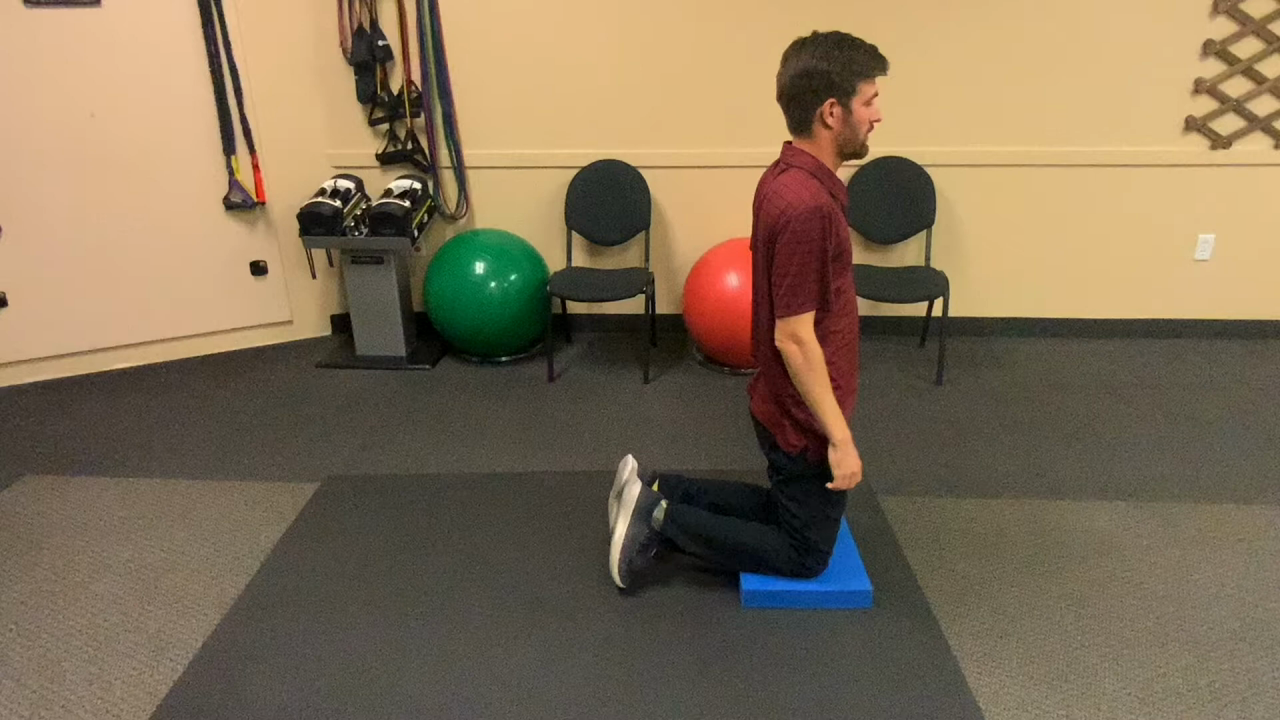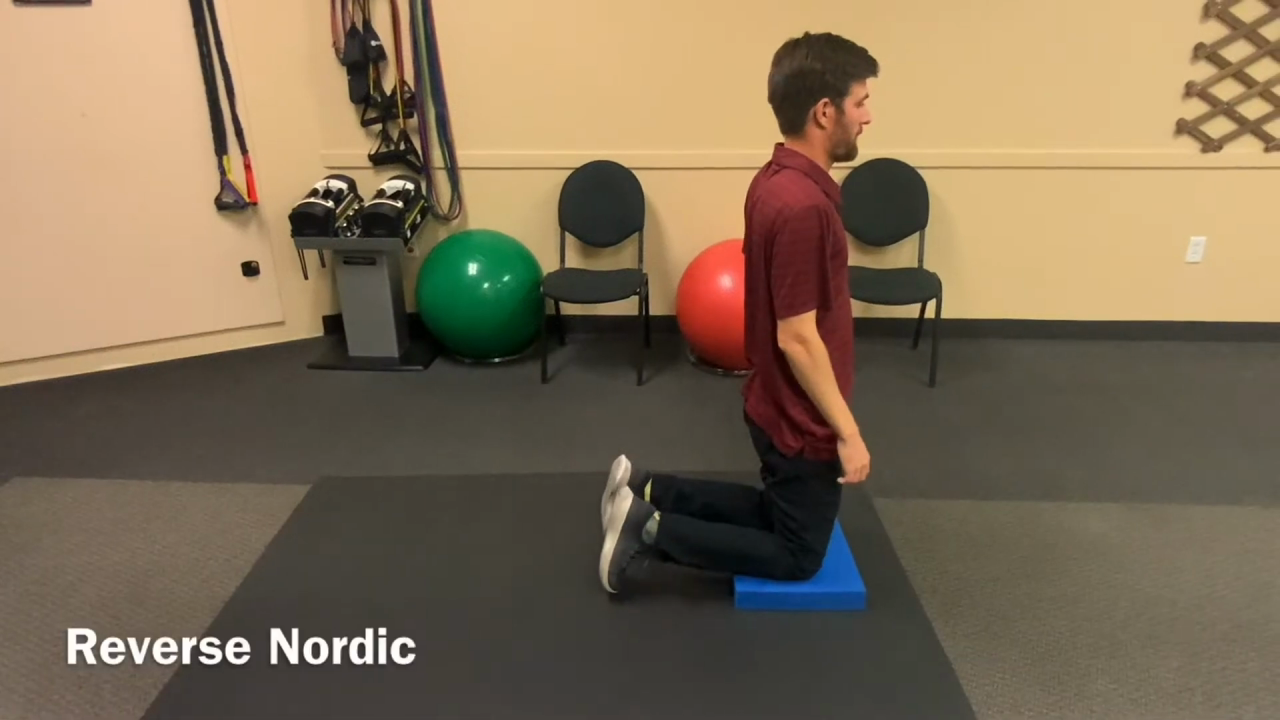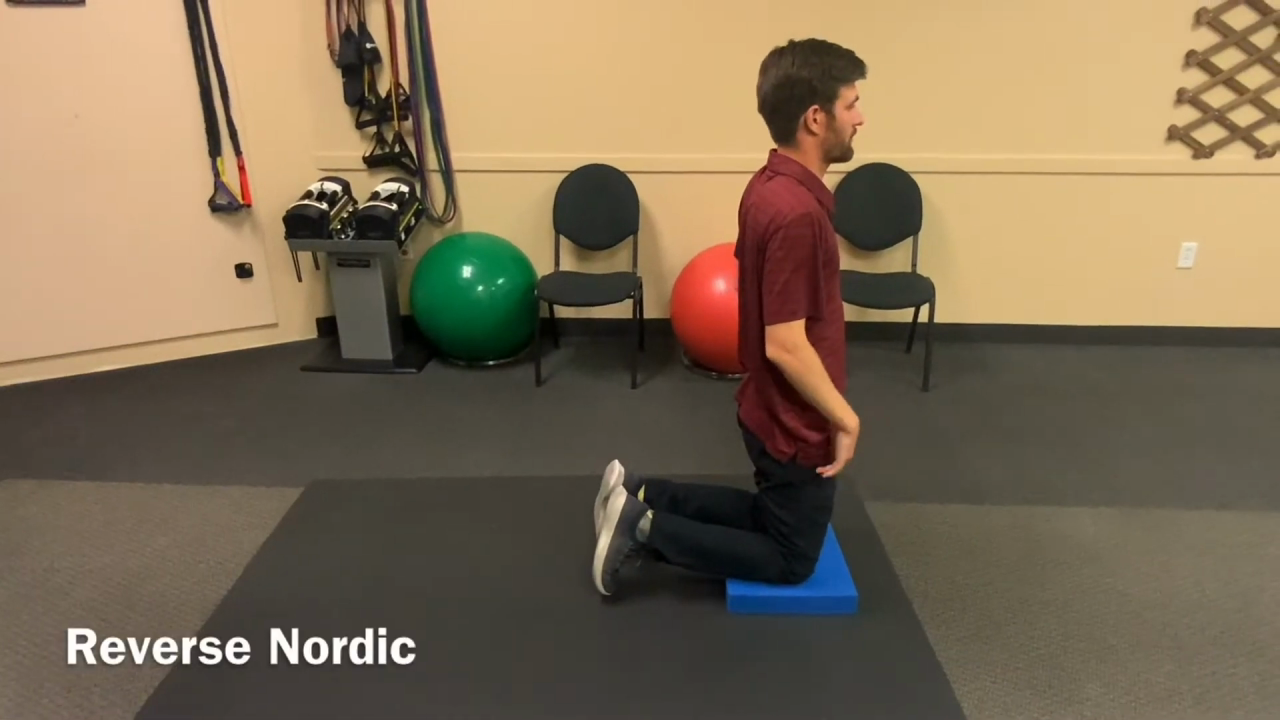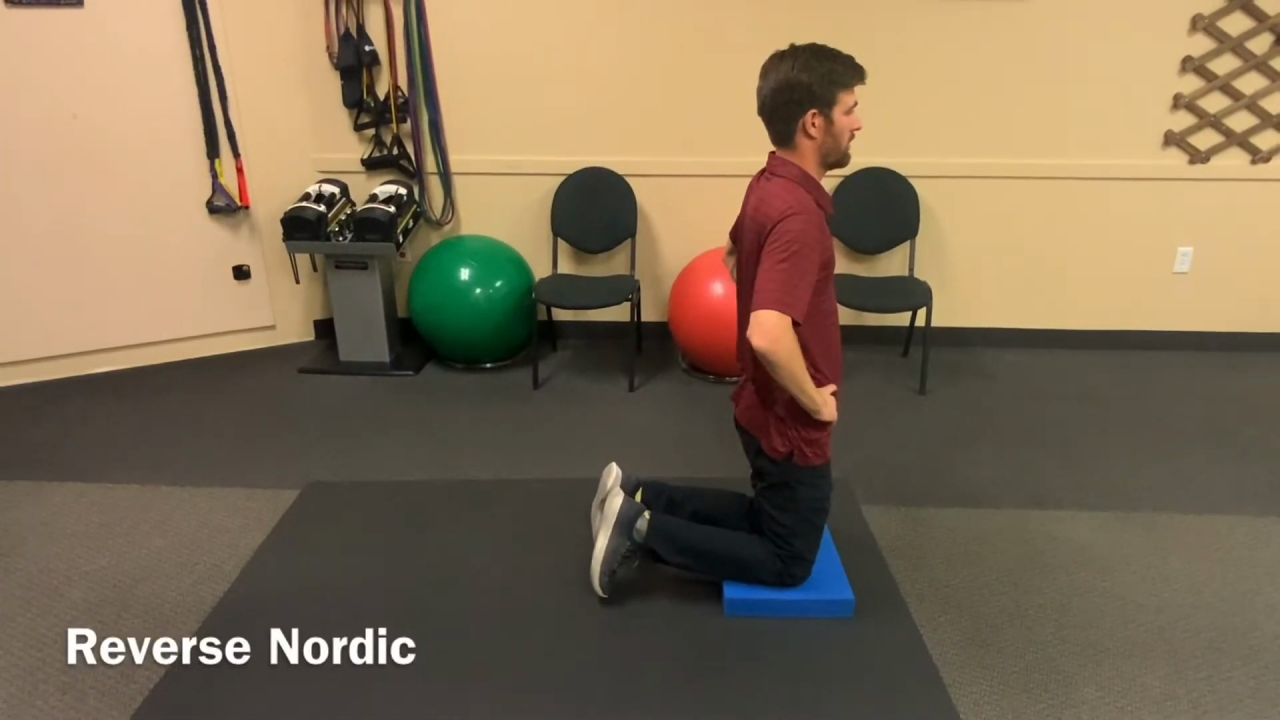
dt=1s
person 1, frame 1
left shoulder: (787, 178)
right shoulder: (807, 205)
right elbow: (794, 338)
right wrist: (840, 438)
left hip: (786, 403)
right hip: (803, 418)
left knee: (788, 513)
right knee: (805, 551)
left ankle: (654, 494)
right ankle: (659, 516)
person 1, frame 2
left shoulder: (776, 179)
right shoulder: (803, 206)
right elbow: (798, 337)
right wrist: (847, 432)
left hip: (779, 401)
right hip: (800, 418)
left knee: (781, 516)
right knee: (798, 554)
left ankle: (646, 492)
right ankle: (650, 529)
person 1, frame 3
left shoulder: (770, 185)
right shoulder: (797, 213)
right elbow: (786, 345)
right wrist: (846, 419)
left hip: (774, 407)
right hip: (794, 422)
left knee: (773, 519)
right knee: (791, 558)
left ankle: (640, 496)
right ankle: (644, 528)
person 1, frame 4
left shoulder: (770, 186)
right shoulder: (797, 214)
left elbow: (734, 256)
right elbow: (768, 335)
right wrist: (814, 401)
left hip: (768, 407)
right hip: (789, 422)
left knee: (769, 521)
right knee: (787, 561)
left ankle: (636, 498)
right ankle: (642, 529)
